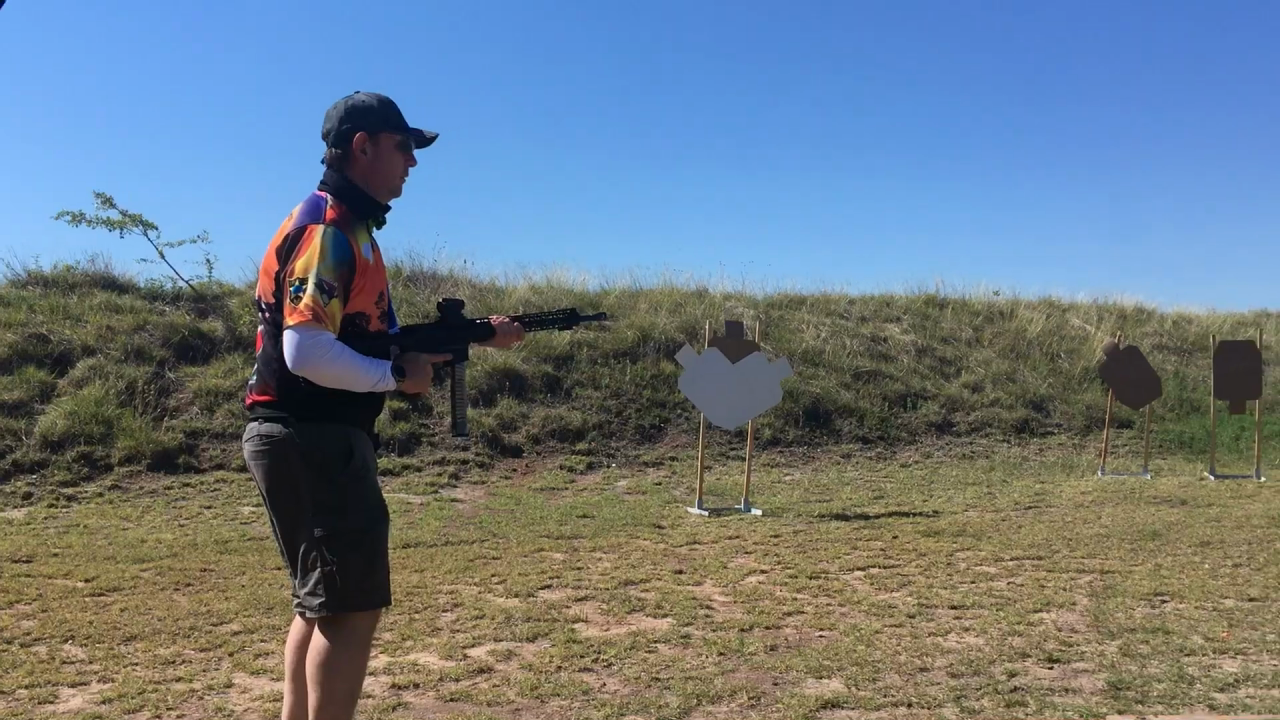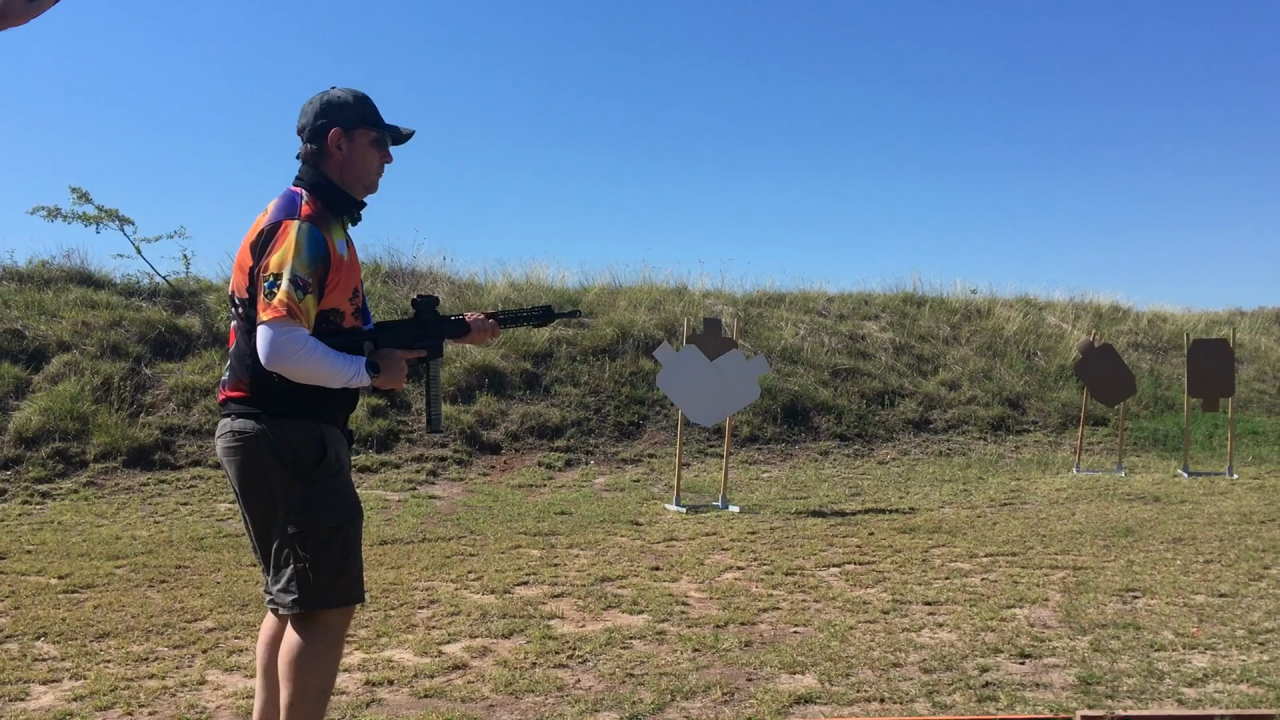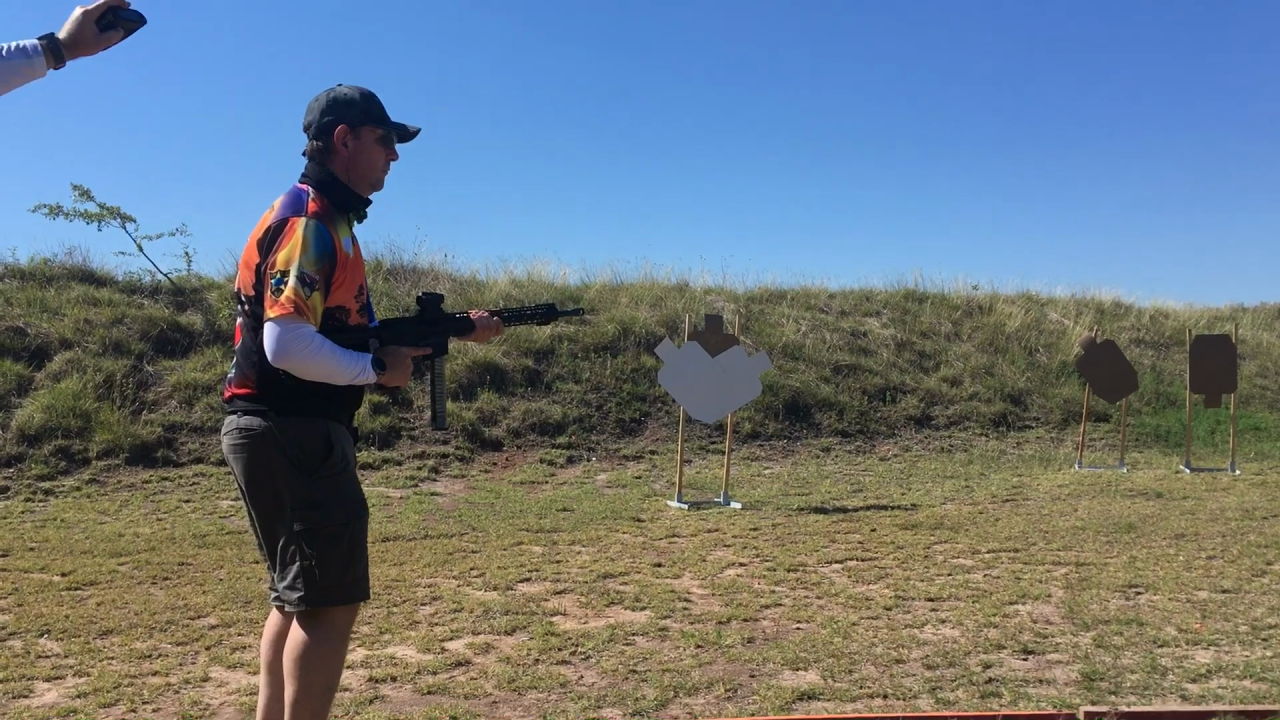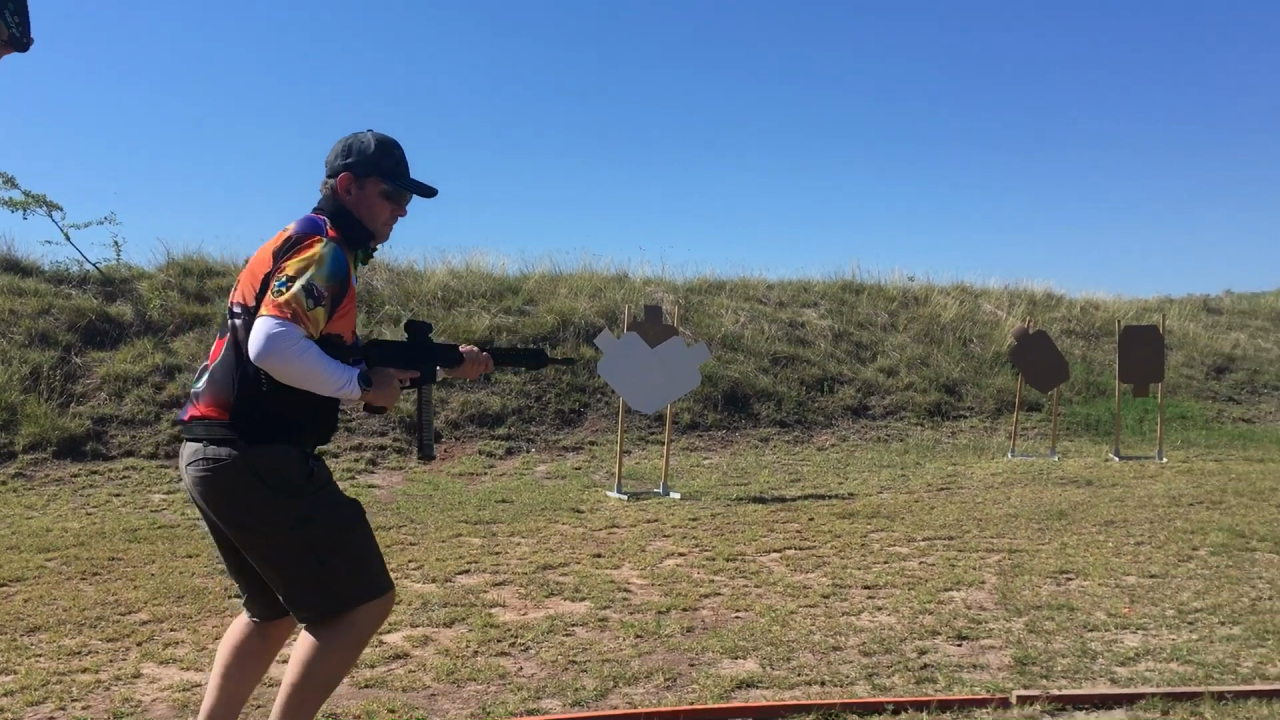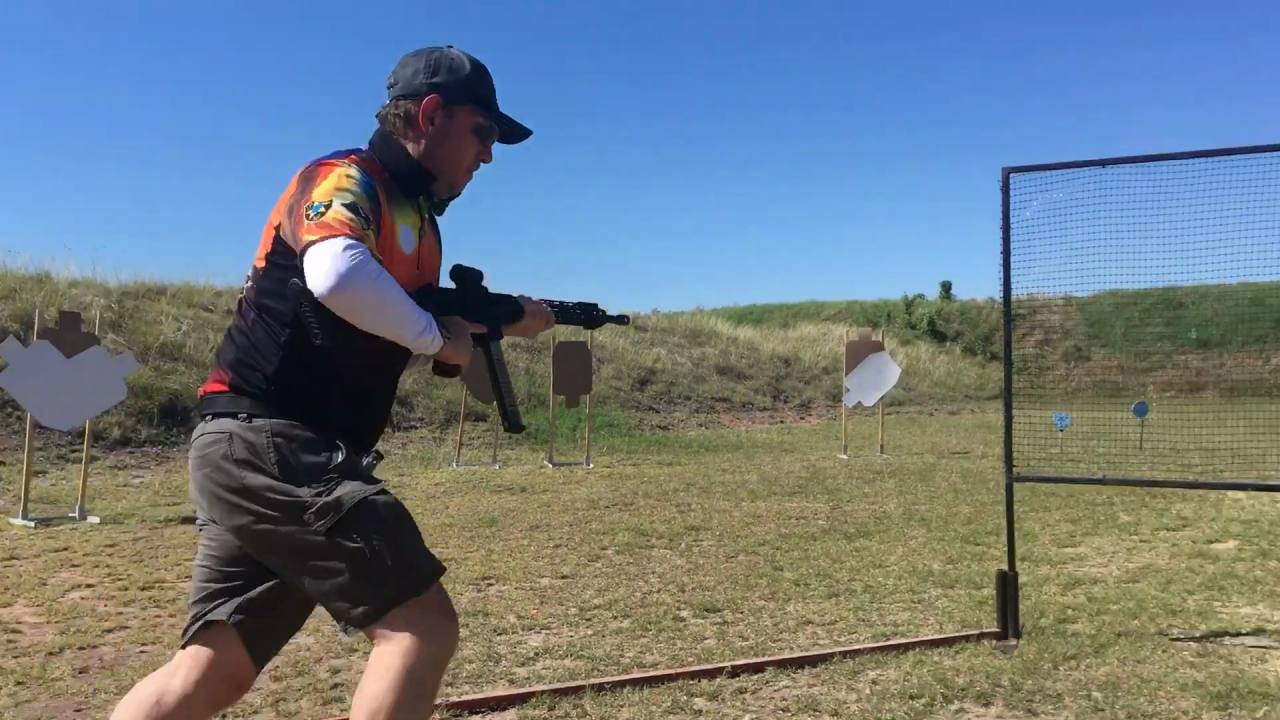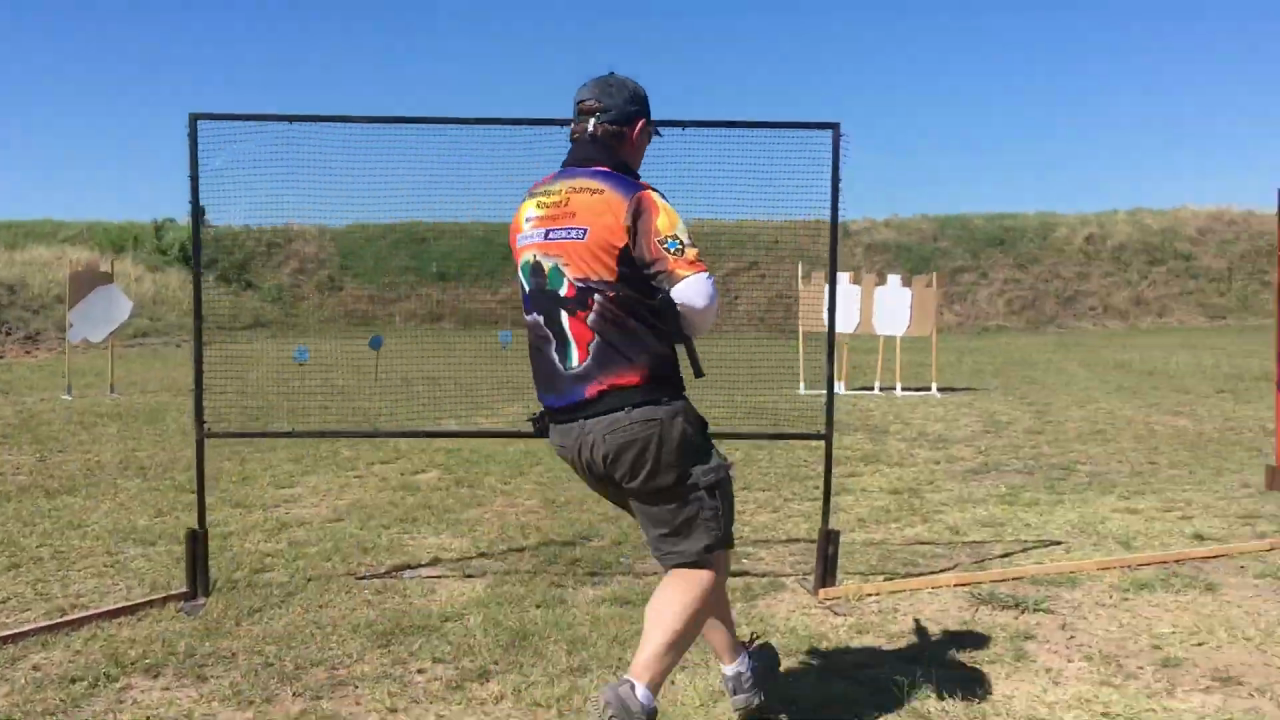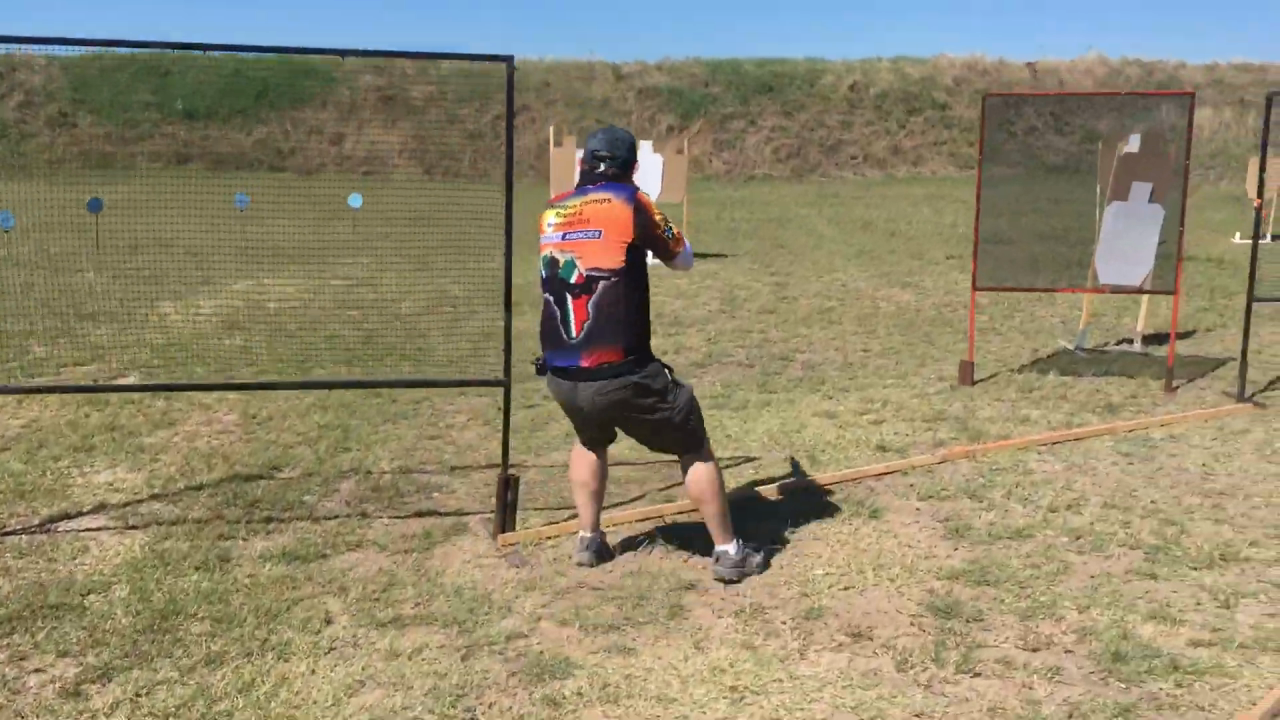
dt=0.7s
person 1, frame 1
left shoulder: (351, 228)
right shoulder: (326, 227)
left elbow: (371, 338)
right elbow: (306, 353)
left wrist: (475, 336)
right wrist: (397, 376)
left hip: (314, 442)
right hip: (312, 443)
left knee: (321, 603)
right knee: (352, 607)
person 1, frame 2
left shoulder: (325, 224)
right shoulder: (300, 223)
left elbow: (350, 335)
right elbow: (280, 348)
left wrist: (451, 333)
right wrist: (372, 373)
left hip: (284, 438)
right hip: (286, 439)
left knee: (294, 599)
right knee: (325, 603)
person 1, frame 3
left shoulder: (330, 222)
right shoulder: (307, 222)
left elbow: (353, 332)
right elbow: (287, 345)
left wrist: (453, 331)
right wrist: (378, 370)
left hip: (286, 436)
right hip: (291, 436)
left knee: (298, 597)
right knee: (330, 601)
person 1, frame 4
left shoulder: (315, 251)
right shoulder: (325, 248)
left elbow: (324, 358)
right elbow: (272, 346)
left wrist: (444, 365)
right wrist: (362, 385)
left hip: (222, 455)
right hip: (255, 458)
left knee: (276, 610)
right knee: (359, 604)
person 1, frame 5
left shoulder: (416, 218)
right shoulder: (345, 180)
left elbow: (391, 311)
right elbow: (336, 275)
left wrist: (506, 321)
right wrist: (435, 336)
left hip: (301, 452)
right hip: (270, 442)
left knee: (219, 665)
right knee: (423, 628)
person 1, frame 6
left shoulder: (529, 209)
right shoulder: (634, 200)
right elbow: (697, 294)
right wrist: (692, 321)
left hip: (568, 427)
right hip: (639, 415)
left knee: (682, 546)
right knee: (697, 563)
left ankle: (738, 667)
person 1, frame 7
left shoulder: (552, 214)
right shoulder: (631, 202)
right elbow: (682, 258)
left hip: (562, 375)
right hip: (624, 375)
left knee: (589, 442)
right knee: (694, 448)
left ankle: (588, 539)
right ankle: (728, 552)
